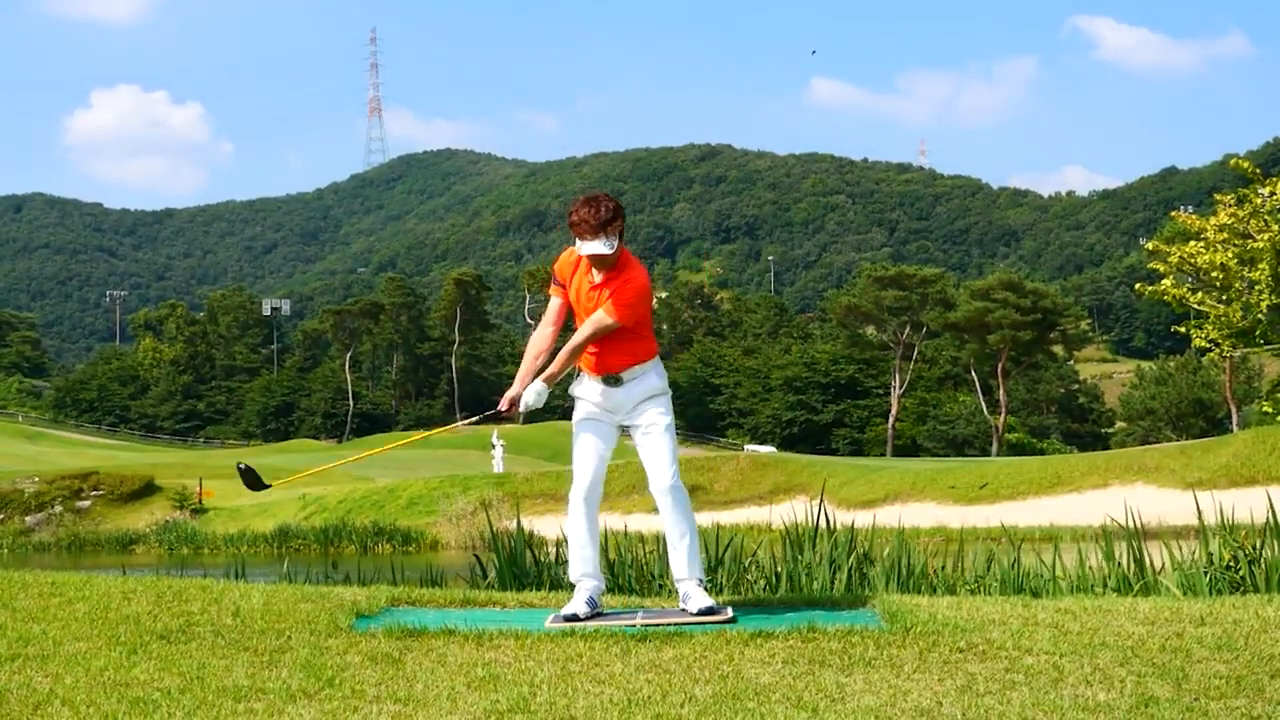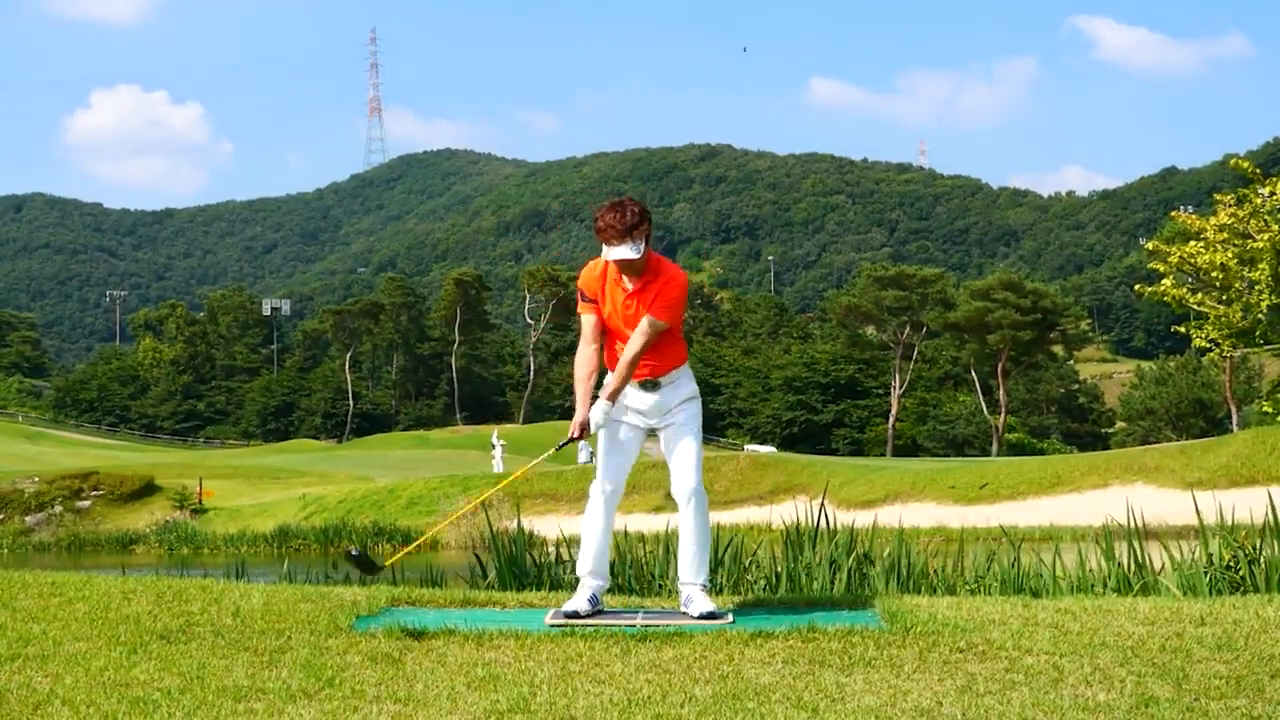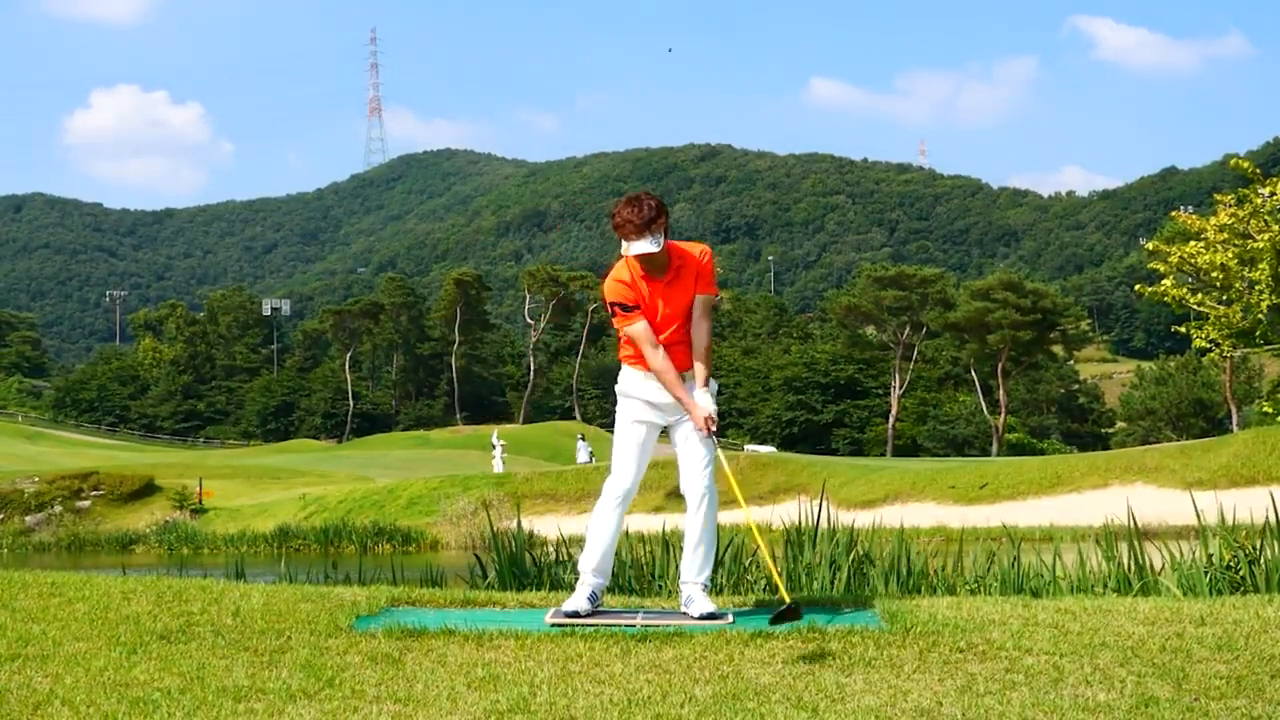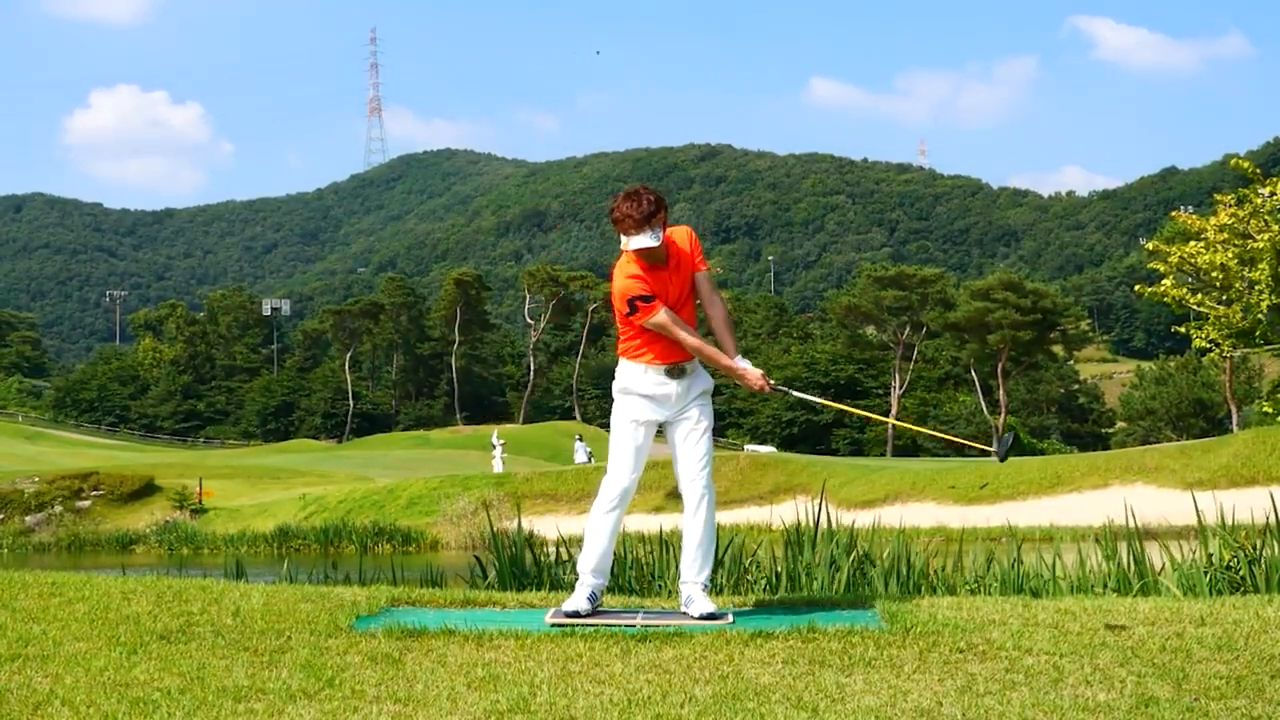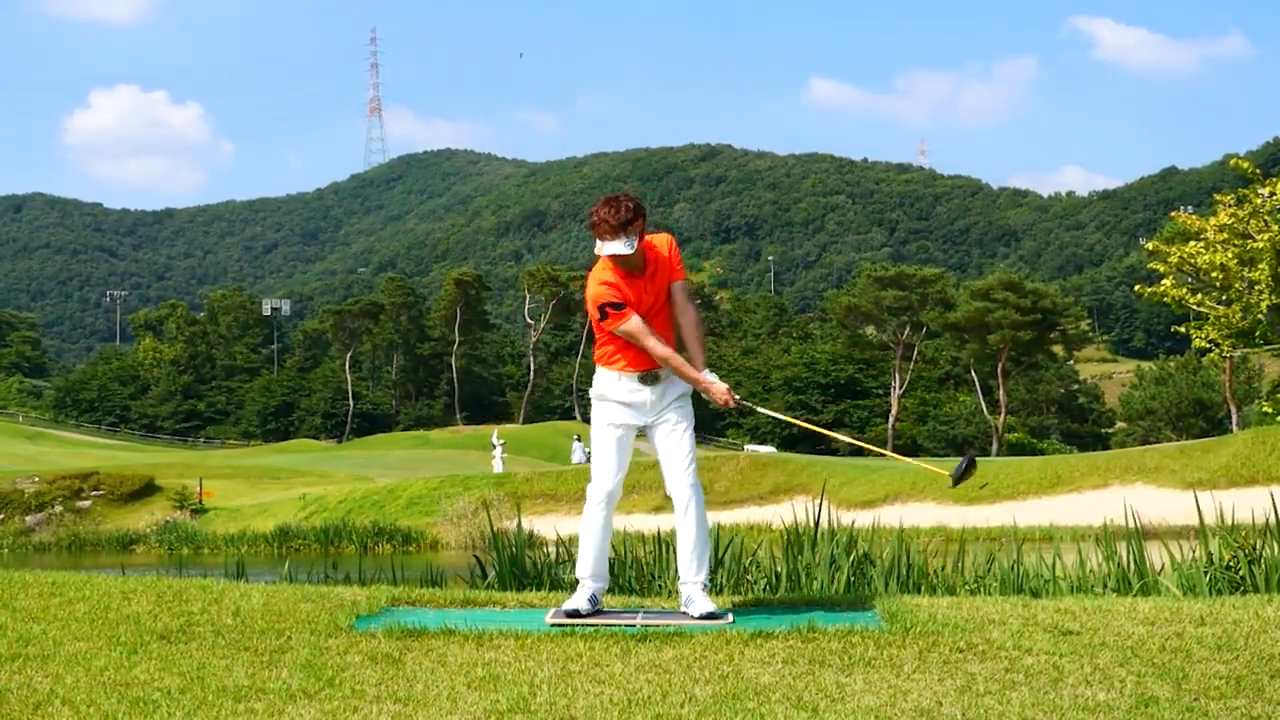
dt=0.3s
person 1, frame 1
left shoulder: (635, 281)
right shoulder: (568, 263)
left elbow: (583, 337)
right elbow: (548, 329)
left wrist: (543, 385)
right wrist: (519, 384)
left hip: (642, 384)
right hip: (593, 388)
left knee: (666, 483)
right knee: (583, 489)
left ankle: (689, 584)
right ankle: (587, 588)
person 1, frame 2
left shoulder: (672, 281)
right shoulder: (592, 277)
left elbow: (638, 348)
right elbow: (590, 344)
left wrist: (604, 401)
right wrist: (582, 406)
left hip: (673, 387)
right hip: (621, 392)
left knee: (688, 488)
right knee: (604, 487)
left ankle: (693, 588)
right ankle: (591, 586)
person 1, frame 3
left shoulder: (699, 257)
right shoulder: (619, 282)
left elbow: (701, 327)
right elbow: (652, 350)
left wrist: (703, 390)
right wrist: (688, 407)
left hip: (693, 382)
right hip: (641, 387)
left knee: (701, 488)
right knee: (620, 486)
left ankle: (694, 588)
right ankle: (590, 584)
person 1, frame 4
left shoulder: (686, 239)
right shoulder: (628, 280)
left elbow: (711, 301)
right elbow: (682, 335)
left wrist: (737, 360)
right wrist: (737, 372)
left hip: (690, 379)
right hip: (640, 383)
left knee: (699, 487)
right knee: (619, 485)
left ankle: (694, 589)
right ankle: (589, 584)
person 1, frame 5
left shoulder: (666, 247)
right shoulder: (601, 287)
left elbow: (685, 312)
right elbow: (651, 344)
left wrist: (704, 373)
right wrist: (704, 384)
left hip: (668, 386)
right hip: (617, 390)
left knee: (686, 486)
right knee: (603, 489)
left ankle: (693, 589)
right ankle: (590, 587)
